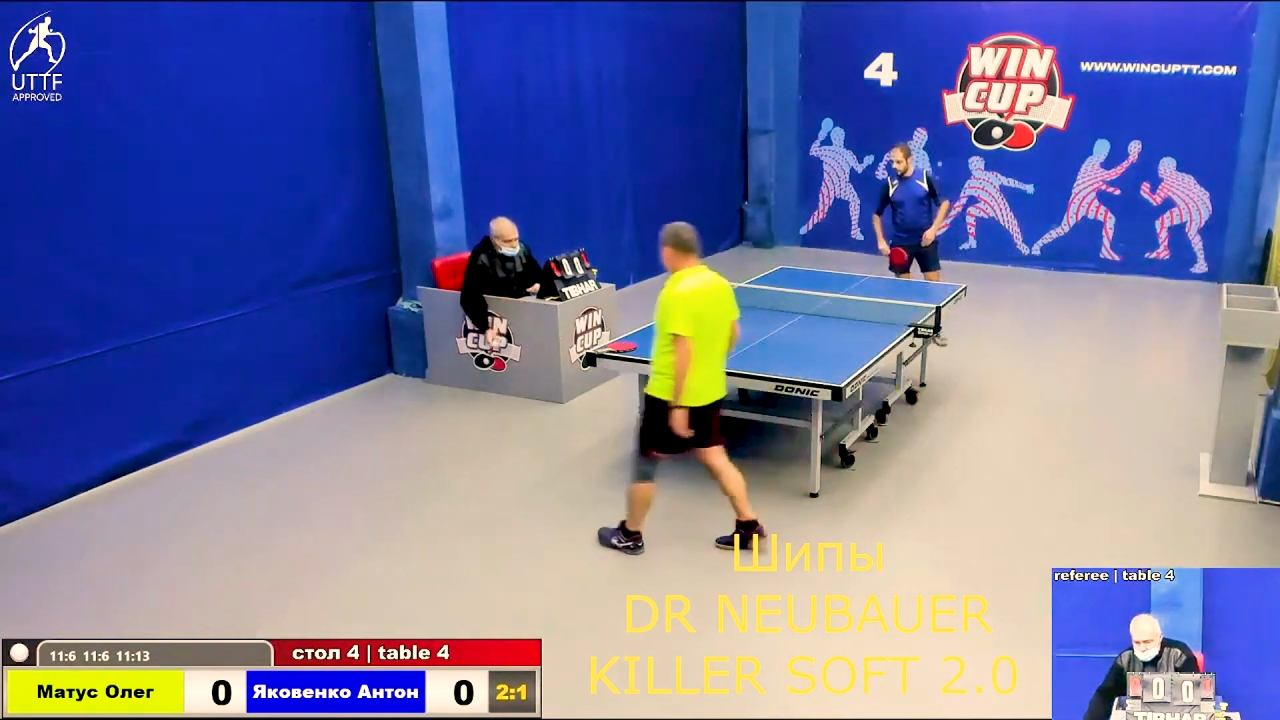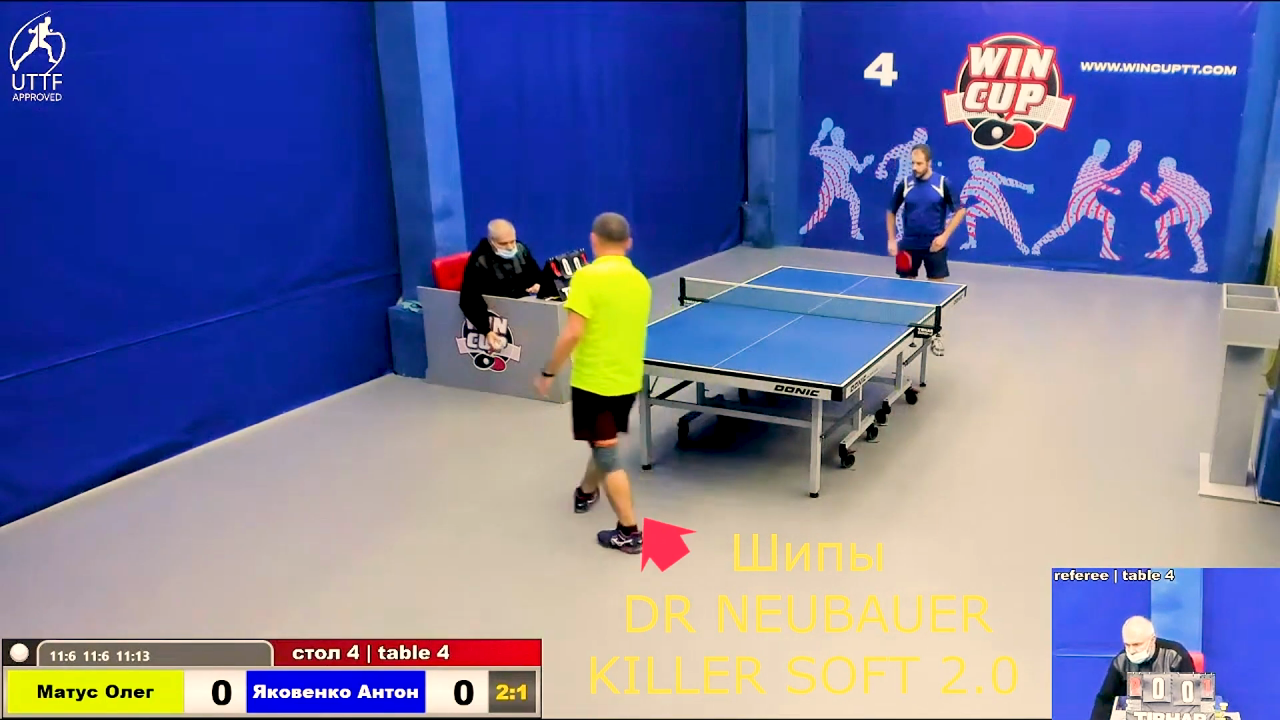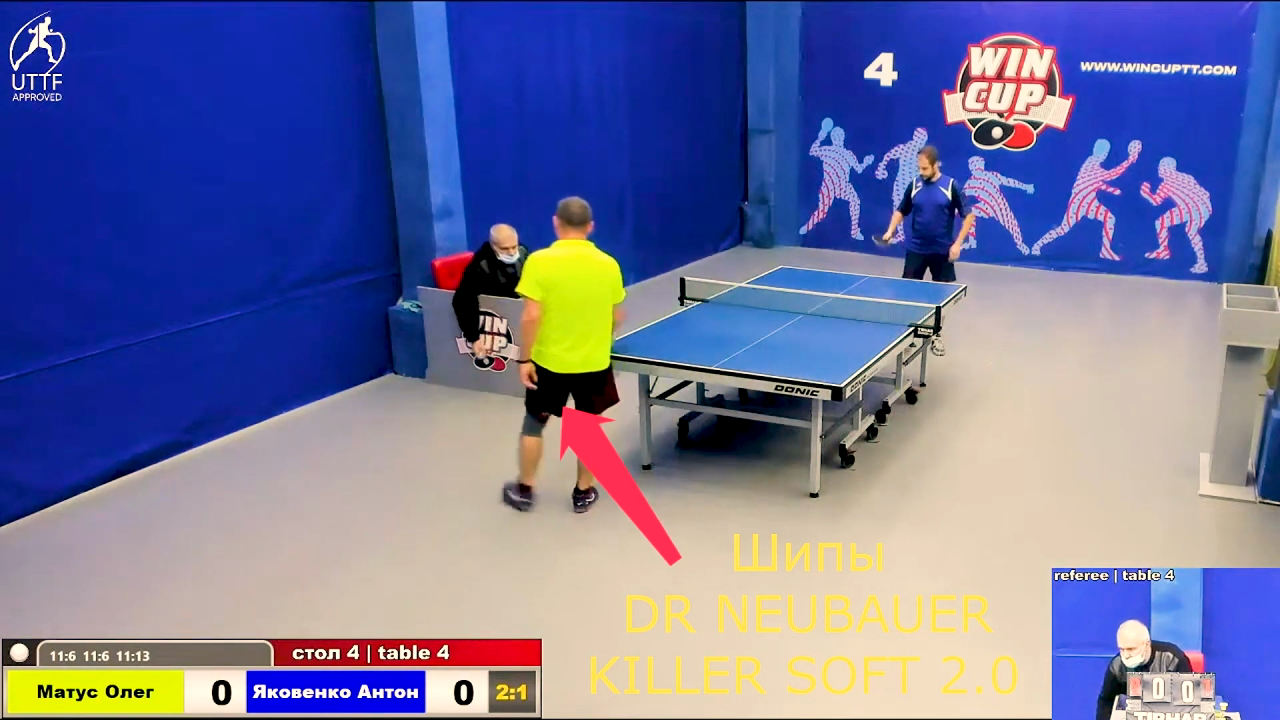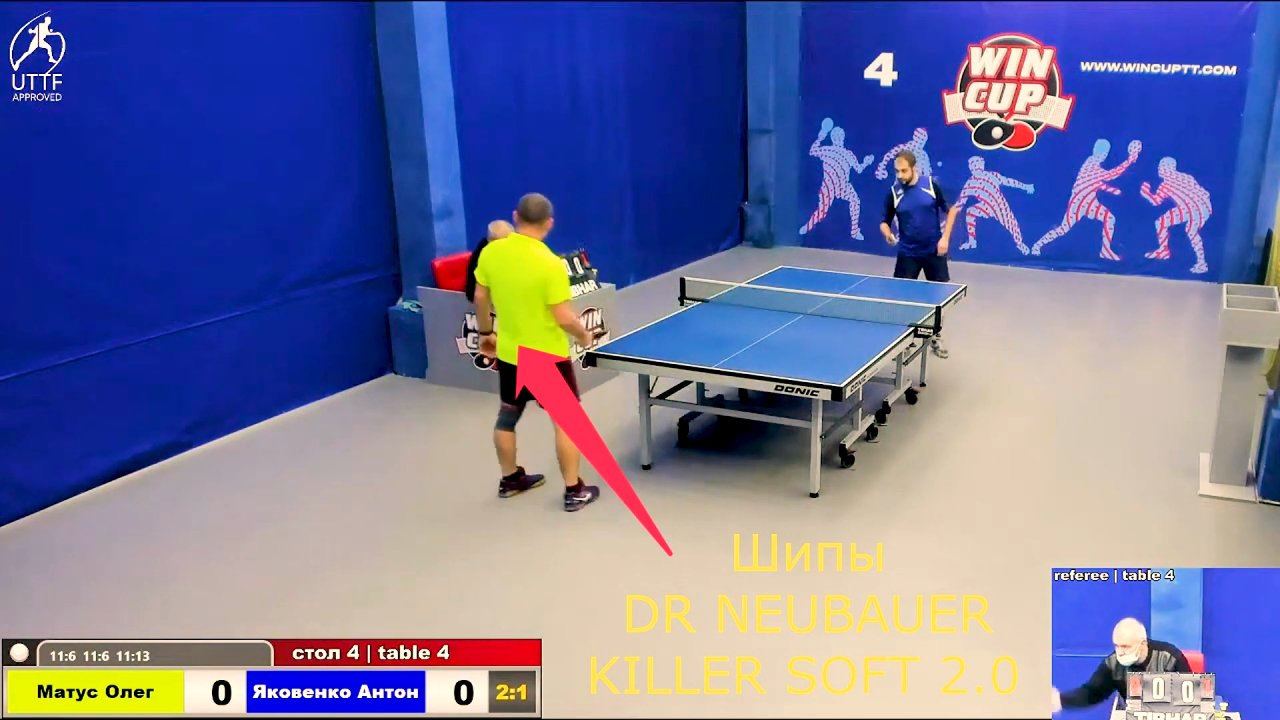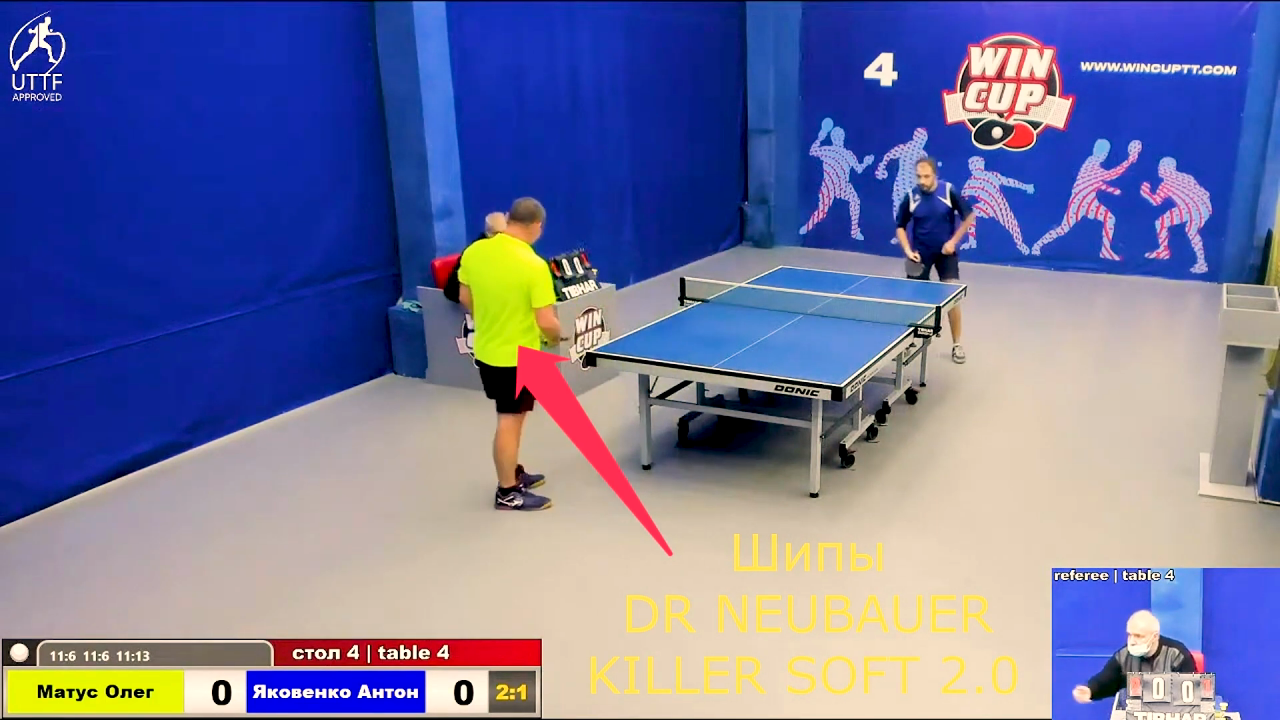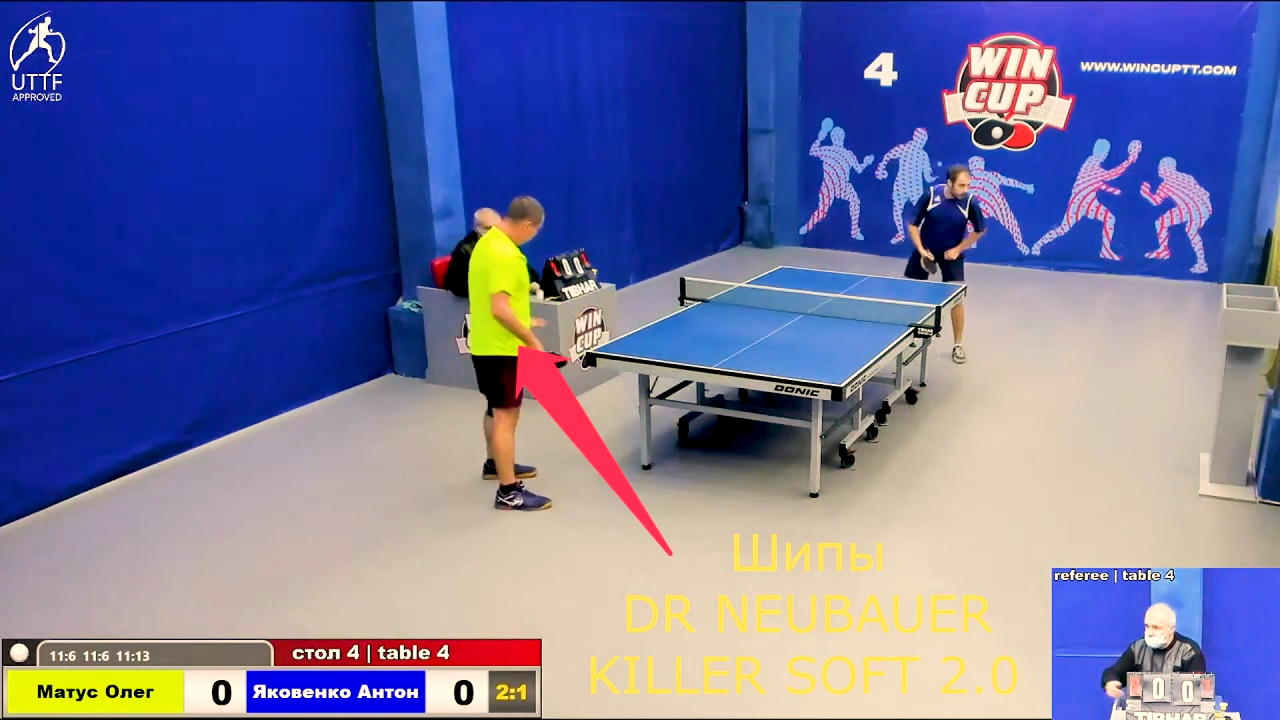
dt=0.5s
person 1, frame 1
left shoulder: (676, 292)
right shoulder: (720, 285)
left elbow: (683, 352)
right elbow: (733, 334)
left wrist: (677, 407)
left hip: (674, 396)
right hip: (710, 393)
left knee: (646, 462)
right knee: (714, 458)
left ankle: (630, 534)
right ankle: (749, 526)
person 1, frame 2
left shoulder: (588, 276)
right shoulder: (640, 282)
left elbow: (573, 333)
left wrist: (548, 373)
left hip: (594, 381)
right hip: (629, 381)
left knee: (607, 454)
right knee: (605, 444)
left ankle: (629, 531)
right ankle: (587, 492)
person 1, frame 3
left shoulder: (540, 261)
right shoulder: (608, 264)
left elbow: (532, 316)
right elbow: (616, 318)
left wrist: (526, 360)
left hip: (550, 362)
right hip: (594, 363)
left knee: (534, 423)
left ankle: (524, 489)
right ankle: (583, 492)
person 1, frame 4
left shoulder: (491, 252)
right shoulder: (549, 263)
left elbow: (481, 298)
right elbow: (563, 318)
left wrist: (486, 332)
right wrist: (583, 335)
left hip: (510, 354)
right hip: (547, 356)
left knee: (507, 416)
left ankle: (510, 479)
right ankle: (574, 490)
person 1, frame 5
left shoulder: (474, 251)
right shoulder: (534, 266)
left elbow: (465, 297)
right elbow: (547, 322)
right wrist: (555, 338)
left hip: (485, 352)
right hip: (515, 356)
left knee: (507, 416)
right knee: (511, 421)
left ankle: (511, 472)
right ankle: (508, 492)
person 1, frame 6
left shoulder: (488, 242)
right shoulder: (504, 255)
right elbow: (500, 309)
left wrist: (523, 320)
right wrist: (531, 340)
left hip: (487, 345)
right hip: (500, 349)
left knee: (496, 408)
right knee: (506, 416)
left ankle: (495, 463)
right ankle: (508, 491)
person 2, frame 1
left shoulder: (926, 177)
right shoulder: (889, 183)
left elbow: (944, 203)
right elbow: (877, 214)
left wrist: (934, 228)
right wrist: (881, 240)
left hip: (925, 241)
right hip: (901, 243)
left knee: (933, 284)
person 2, frame 2
left shoulder: (942, 183)
right shoulder: (905, 184)
left elbow: (960, 211)
right elbow: (891, 211)
left wrist: (945, 235)
right wrist: (892, 240)
left hip: (934, 245)
right hip: (909, 245)
left ankle: (935, 335)
person 2, frame 3
left shoulder: (951, 186)
right shoulder: (914, 185)
left elbow: (968, 216)
right elbow: (901, 211)
left wrist: (957, 243)
right wrist: (891, 230)
left hip: (942, 251)
right hip: (915, 249)
left ankle: (935, 336)
person 2, frame 4
left shoulder: (931, 184)
right shoulder: (894, 192)
left elbow: (951, 210)
right elbow: (885, 221)
left wrist: (945, 237)
right wrist: (887, 234)
left hip: (934, 251)
right hip: (907, 253)
left ankle: (936, 337)
person 2, frame 5
left shoulder: (950, 192)
right shoulder: (911, 196)
left elbow: (969, 217)
right elbow: (900, 227)
left wrist: (954, 241)
right wrist: (907, 250)
left hip: (945, 250)
right hip: (920, 253)
left ankle: (957, 344)
person 2, frame 6
left shoulder: (970, 203)
right shoulder: (930, 195)
left elbow: (980, 230)
right elbow: (912, 224)
left wrist: (958, 249)
right wrist: (921, 250)
left hip: (951, 254)
right hip: (925, 251)
left ankle: (958, 345)
